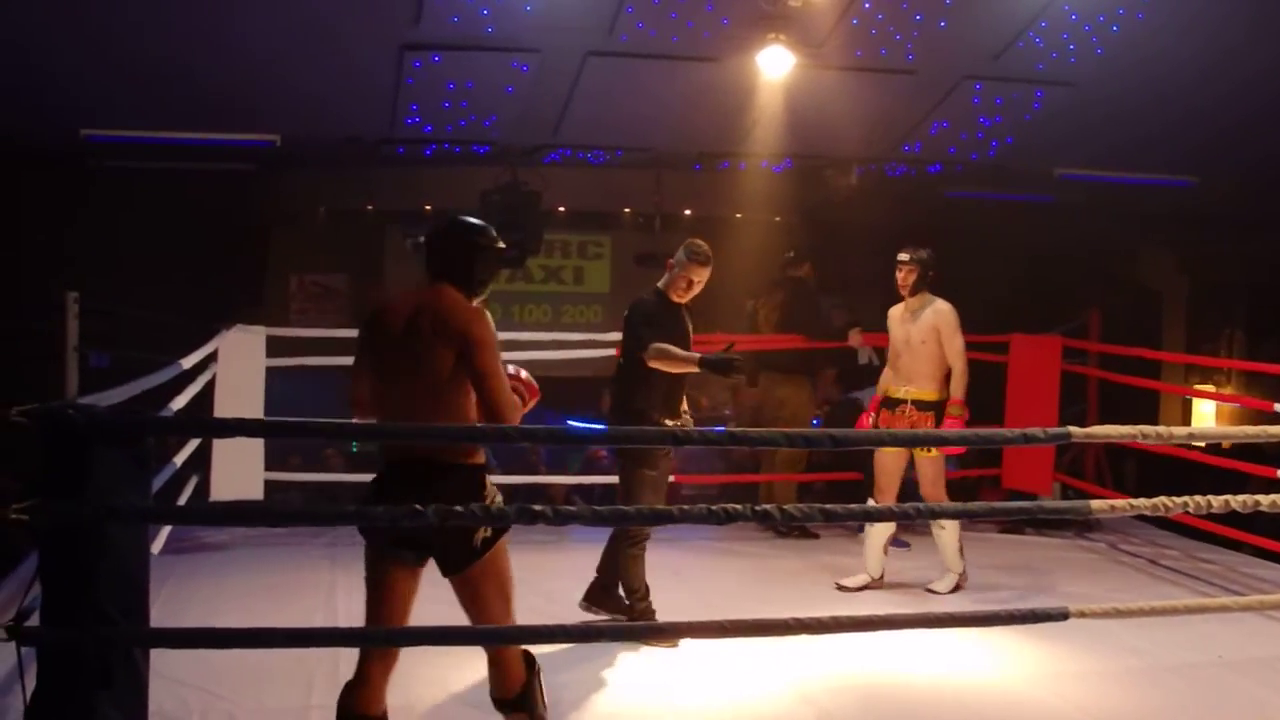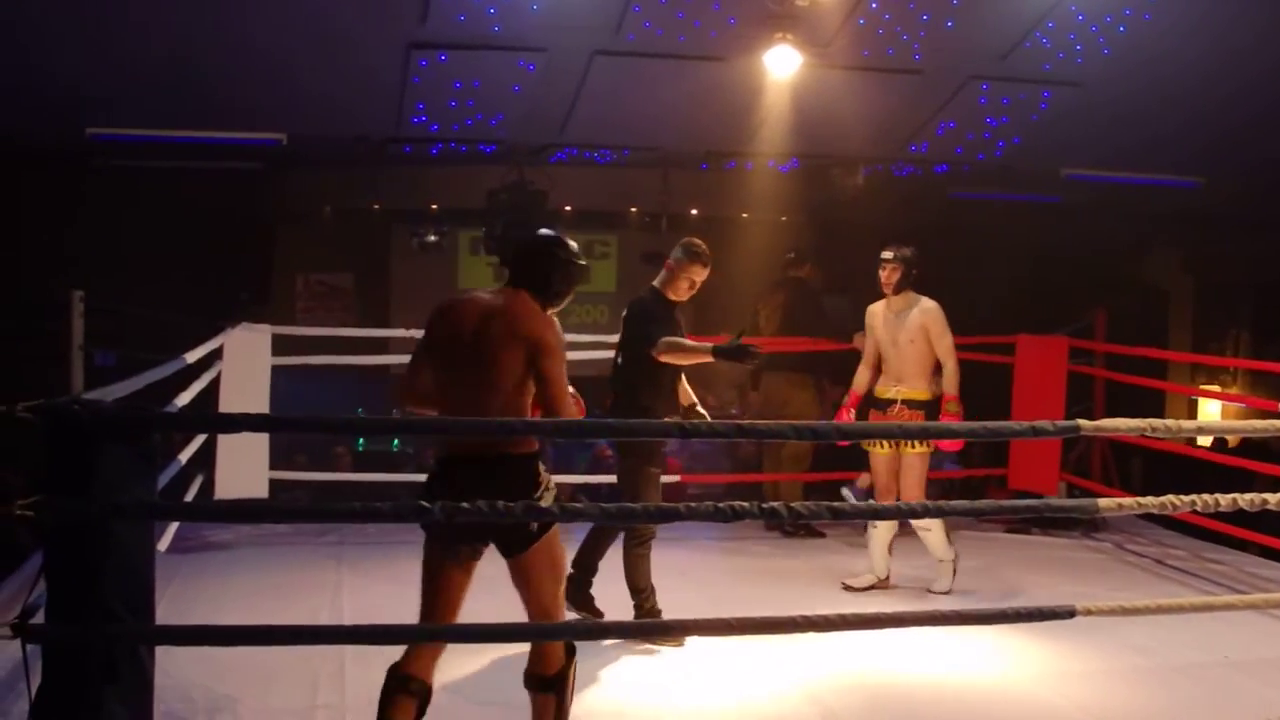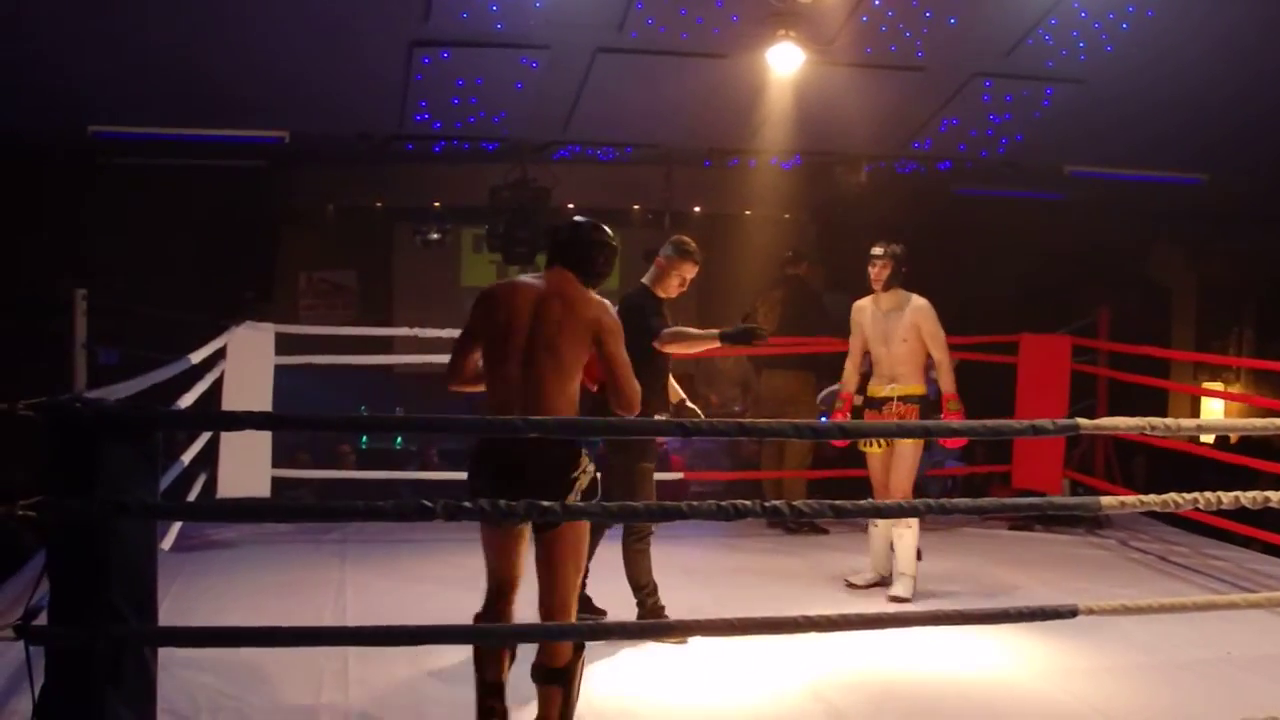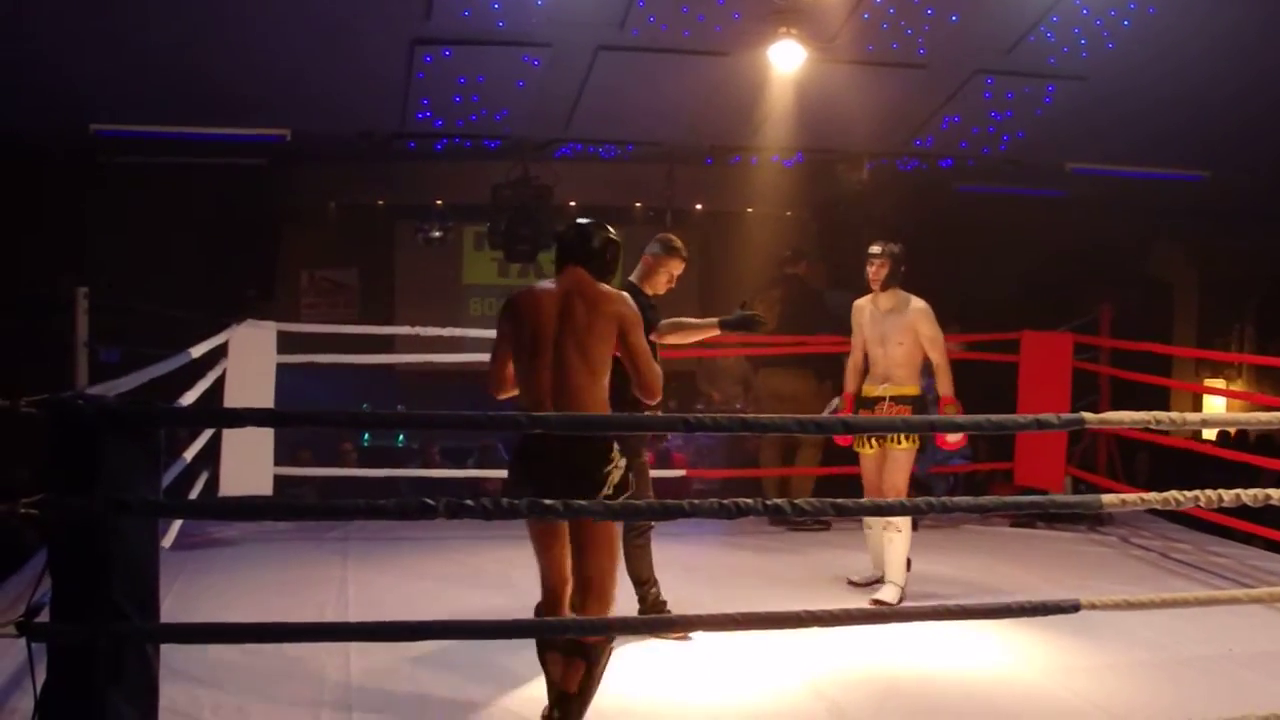
dt=0.2s
person 1, frame 1
left shoulder: (381, 317)
right shoulder: (468, 319)
left elbow: (363, 406)
right elbow: (501, 417)
right wrist: (519, 397)
left hip: (394, 488)
right hip: (456, 488)
left knee: (377, 654)
person 1, frame 2
left shoulder: (449, 313)
right shoulder: (539, 326)
left elbow: (413, 396)
right elbow: (560, 419)
right wrist: (572, 408)
left hip: (451, 480)
right hip: (513, 479)
left knee: (428, 637)
right knee: (548, 624)
person 1, frame 3
left shoulder: (495, 297)
right shoulder: (595, 310)
left elbow: (458, 376)
right elbow: (628, 404)
left hip: (495, 458)
right hip: (556, 462)
left knee: (500, 592)
right knee: (559, 615)
person 1, frame 4
left shoulder: (520, 303)
right shoulder: (616, 304)
left elbow: (498, 386)
right elbow: (651, 391)
left hip: (533, 453)
right hip: (590, 455)
left knee: (554, 588)
right knee: (596, 601)
person 2, frame 1
left shoulder: (681, 311)
right shoulder: (646, 308)
right elbow: (654, 354)
left wrist: (682, 410)
right wrist: (704, 362)
left hip: (661, 426)
right hip: (637, 425)
left ankle: (603, 590)
right ankle: (639, 610)
person 2, frame 2
left shoulder: (669, 308)
right shoulder: (645, 307)
right elbow: (664, 349)
left wrist: (691, 404)
right wrist: (717, 351)
left hip: (650, 422)
right hip: (636, 422)
right knee: (641, 520)
left ankle: (577, 586)
right ankle: (645, 613)
person 2, frame 3
left shoulder: (651, 304)
right shoulder: (637, 303)
right elbow: (668, 340)
left wrist: (680, 402)
right wrist: (723, 337)
left knee: (609, 507)
right knee: (638, 518)
right ankle: (649, 610)
person 2, frame 4
left shoulder: (639, 301)
right shoulder: (628, 300)
right elbow: (663, 332)
left wrist: (652, 407)
right wrist: (722, 324)
left hip: (621, 417)
right hip: (621, 418)
right ankle: (651, 605)
person 3, frame 1
left shoulder: (942, 312)
right shoulder: (894, 313)
left elbow: (959, 366)
left wrist: (955, 415)
right wrist: (873, 406)
left hip: (928, 409)
right hip: (892, 405)
left knee: (932, 493)
right knee: (882, 490)
left ankle: (955, 570)
right ankle: (873, 570)
person 3, frame 2
left shoulder: (928, 310)
right shoulder: (873, 312)
left elbow: (949, 363)
left wrist: (950, 411)
right wrist: (850, 404)
left hip: (918, 407)
right hip: (880, 405)
left knee: (911, 496)
right knee: (883, 493)
left ankle: (945, 558)
right ankle: (879, 571)
person 3, frame 3
left shoulder: (919, 308)
right shoulder: (861, 309)
left elbow: (942, 359)
right elbow: (853, 360)
left wrist: (952, 408)
right wrist: (842, 405)
left hip: (911, 403)
right hip: (875, 403)
left knee: (899, 491)
right knee: (880, 492)
left ankle: (906, 574)
right ankle: (880, 568)
person 3, frame 4
left shoulder: (917, 310)
right shoulder: (860, 308)
left elbow: (940, 362)
left wrist: (949, 410)
right wrist: (847, 405)
left hip: (905, 404)
right hip: (869, 402)
left knee: (894, 494)
right knee: (872, 493)
left ankle: (895, 581)
right ankle: (880, 567)
person 4, frame 1
left shoulder: (767, 296)
right shoulder: (803, 292)
left elbow: (758, 337)
right elbow: (815, 329)
left wrist: (754, 381)
right wrist: (845, 337)
left hip: (767, 376)
right hip: (794, 378)
left knee: (774, 445)
right knee: (792, 447)
left ankle: (769, 509)
person 4, frame 2
left shoulder: (767, 297)
right shoulder: (806, 293)
left elbow: (755, 340)
right elbow: (821, 333)
left wrist: (755, 386)
left hip: (770, 377)
right hip: (798, 377)
left knee: (774, 444)
right knee: (797, 447)
right ankle: (791, 517)
person 4, frame 3
left shoulder: (765, 297)
right shoulder: (806, 293)
right elbow: (823, 332)
left hip: (768, 375)
right hip: (797, 374)
left knee: (772, 442)
right knee: (799, 444)
person 4, frame 4
left shoulder: (763, 296)
right shoulder: (807, 293)
right elbow: (827, 329)
left hip: (766, 374)
right hip: (797, 373)
left knee: (771, 440)
right knee: (809, 440)
